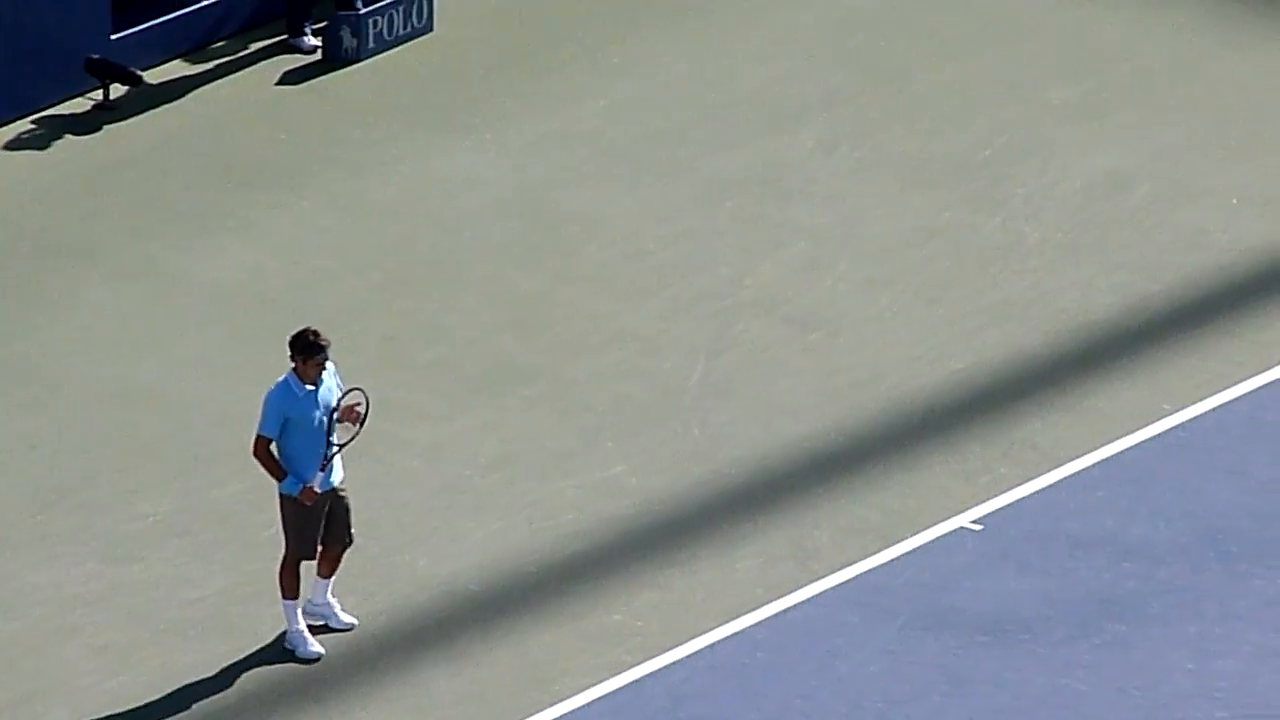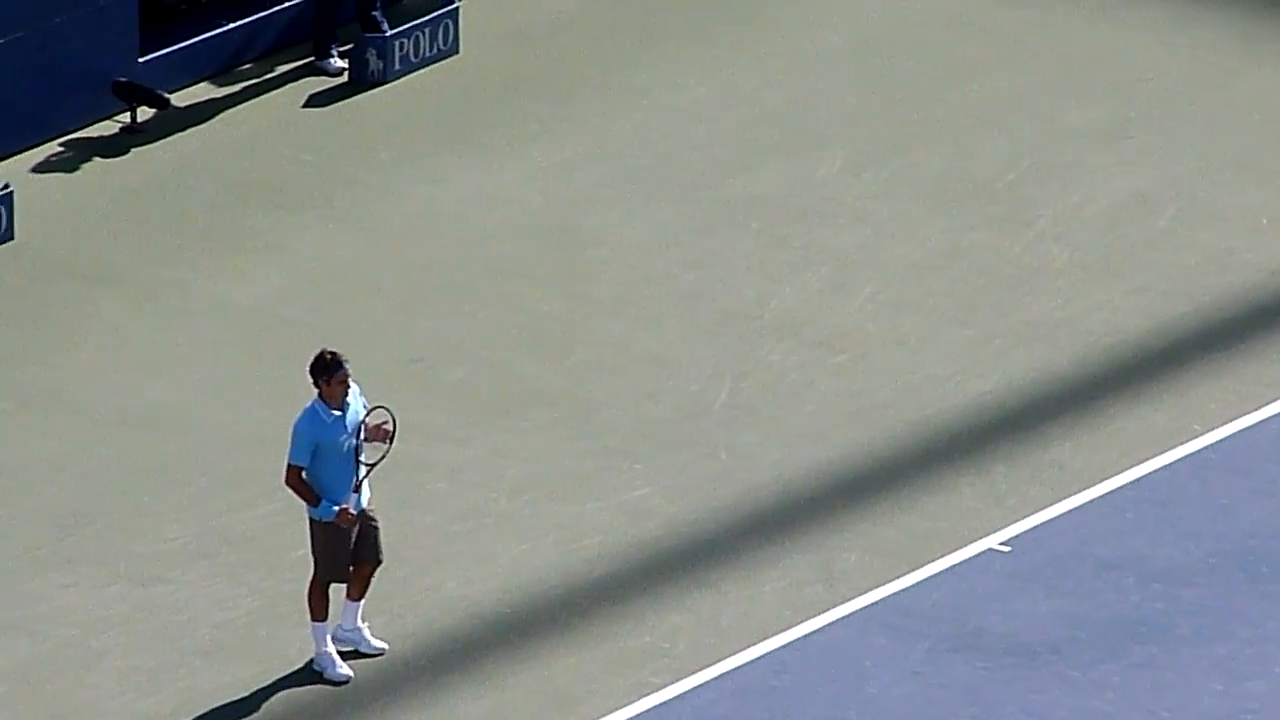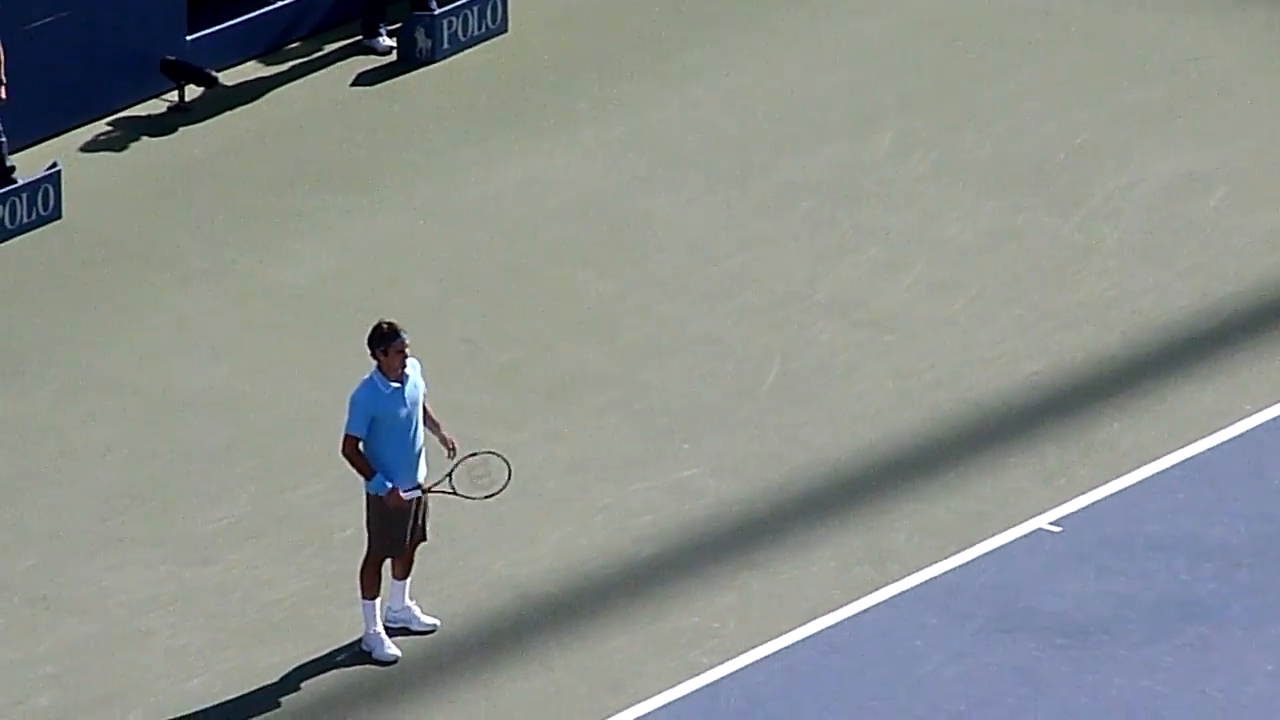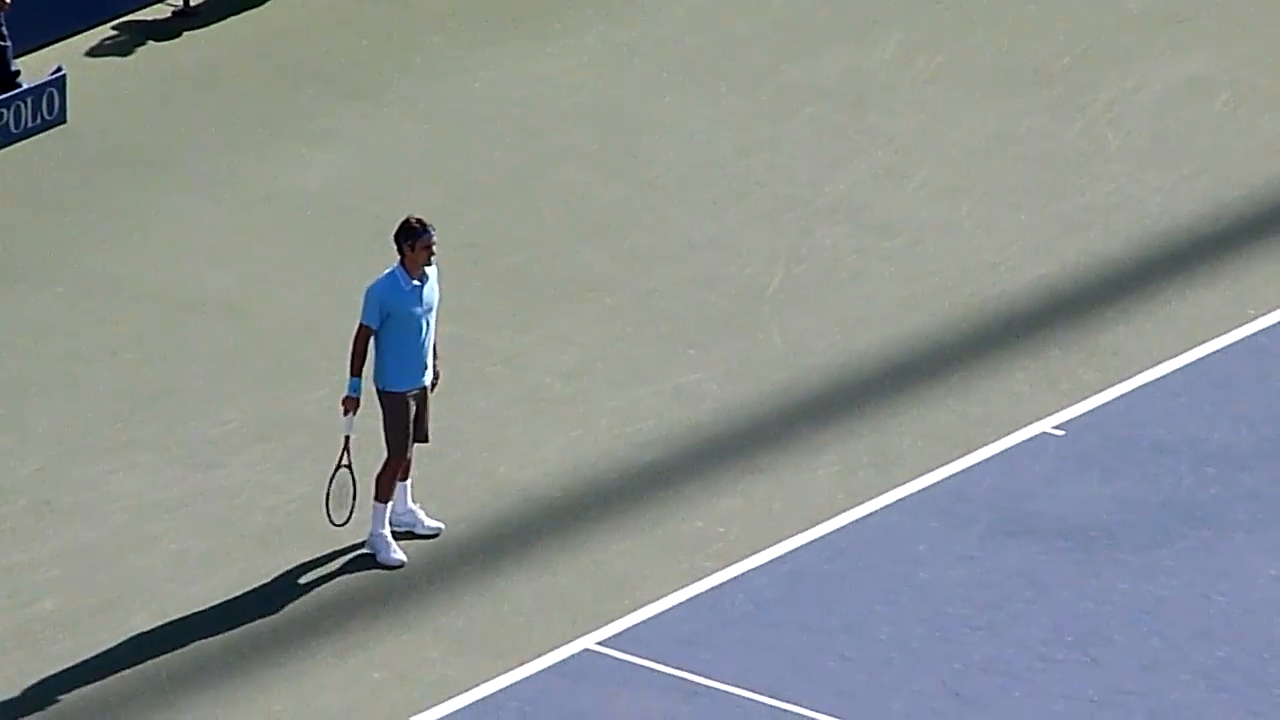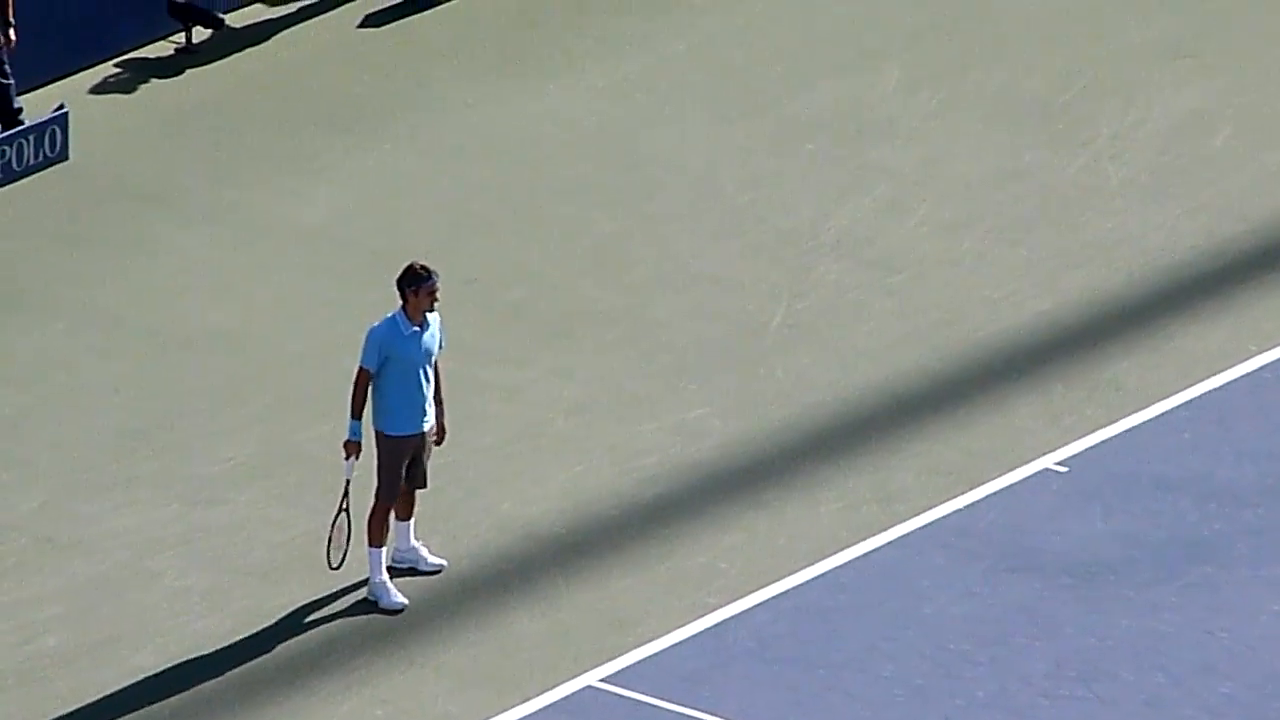
dt=0.4s
person 1, frame 1
left shoulder: (329, 374)
right shoulder: (279, 398)
right elbow: (261, 449)
left wrist: (344, 415)
right wrist: (293, 486)
left hip: (333, 481)
right hip: (300, 490)
left knee: (338, 543)
right knee: (295, 556)
left ankle: (320, 603)
right ankle: (295, 629)
person 1, frame 2
left shoulder: (354, 394)
right shoulder: (308, 425)
right elbow: (292, 478)
left wrist: (373, 435)
right wrist: (329, 511)
left hip: (360, 502)
right hip: (330, 513)
left knee: (367, 564)
right knee: (324, 578)
left ankle: (349, 629)
right ankle: (324, 652)
person 1, frame 3
left shoulder: (414, 370)
right shoulder: (365, 397)
right elbow: (350, 449)
left wrist: (440, 433)
right wrist: (381, 485)
left hip: (416, 479)
right hip: (387, 487)
left knee: (409, 545)
right knee: (378, 555)
left ankle: (399, 608)
right ankle: (373, 631)
person 1, frame 4
left shoulder: (431, 276)
right shoulder: (382, 290)
right elbow: (362, 338)
left wrist: (434, 364)
right wrist: (353, 388)
left hip: (421, 381)
right hip: (396, 387)
left knee: (409, 449)
right knee: (397, 455)
left ankle: (403, 512)
right ankle: (378, 532)
person 1, frame 5
left shoulder: (434, 322)
right shoulder: (382, 334)
right elbow: (362, 382)
left wrist: (439, 414)
right wrist: (354, 431)
left hip: (423, 425)
right hip: (393, 431)
left knee: (409, 489)
right knee: (385, 501)
left ankle: (405, 549)
right ankle: (378, 579)
